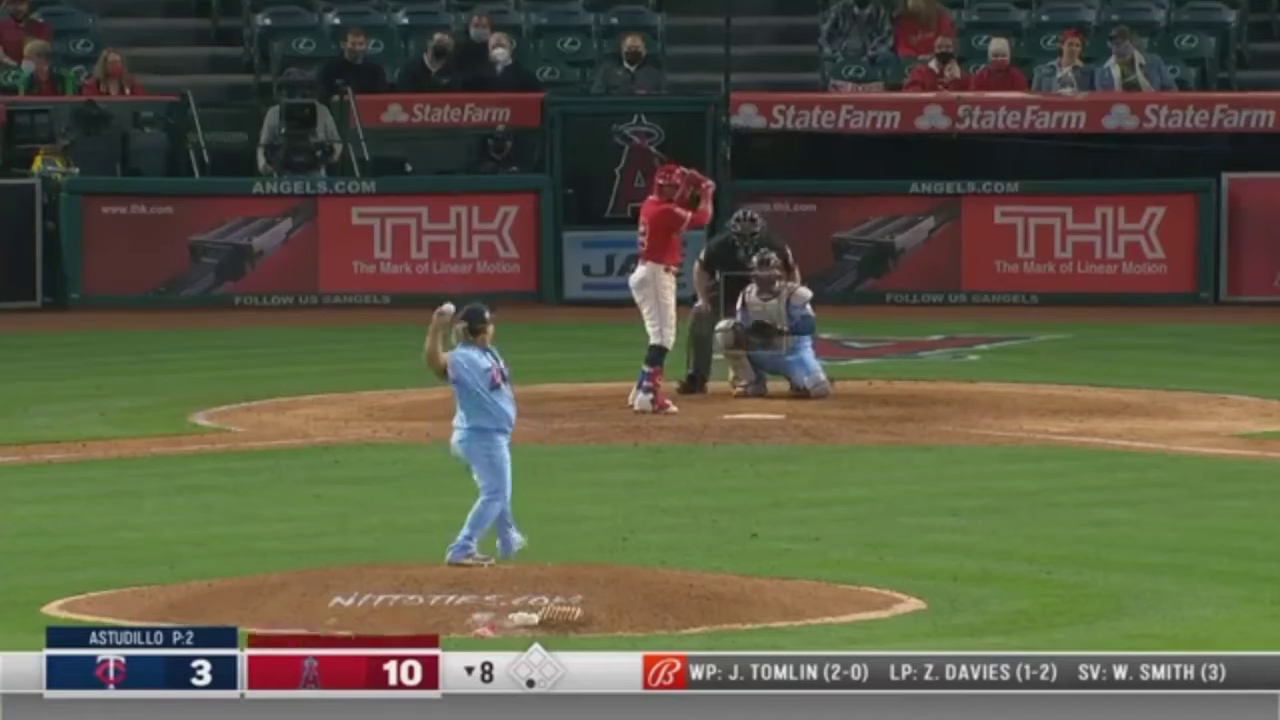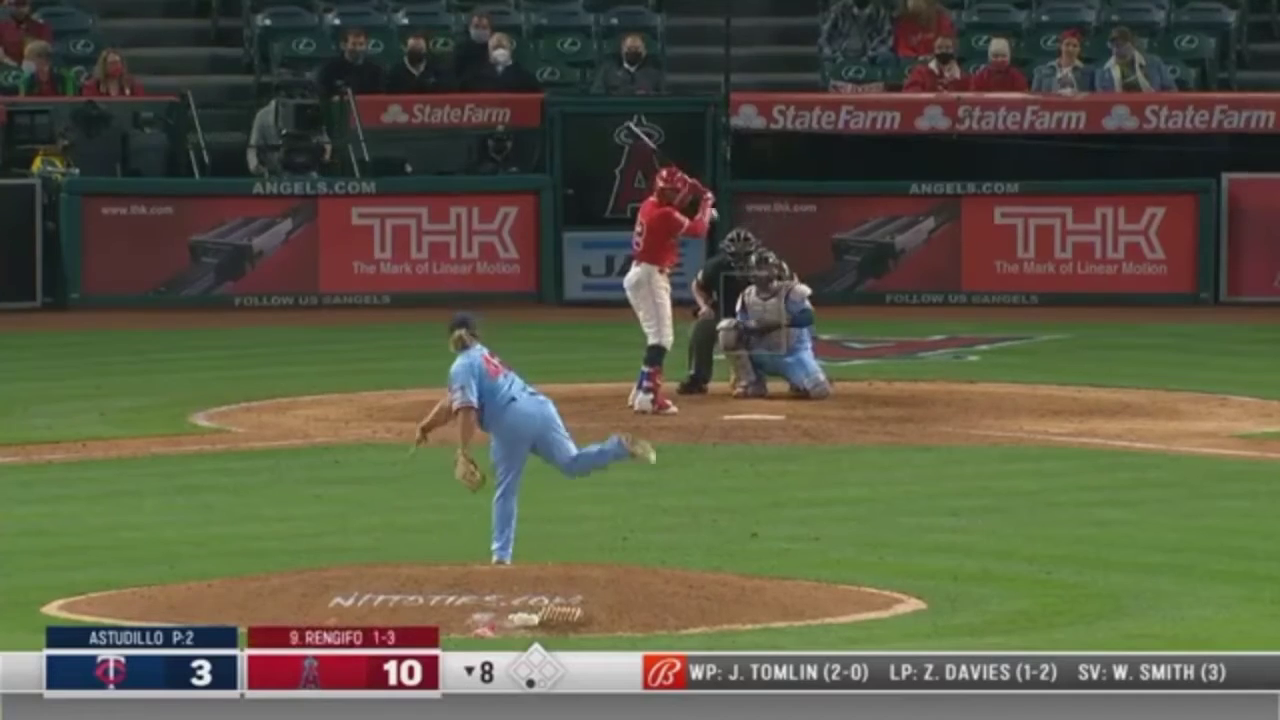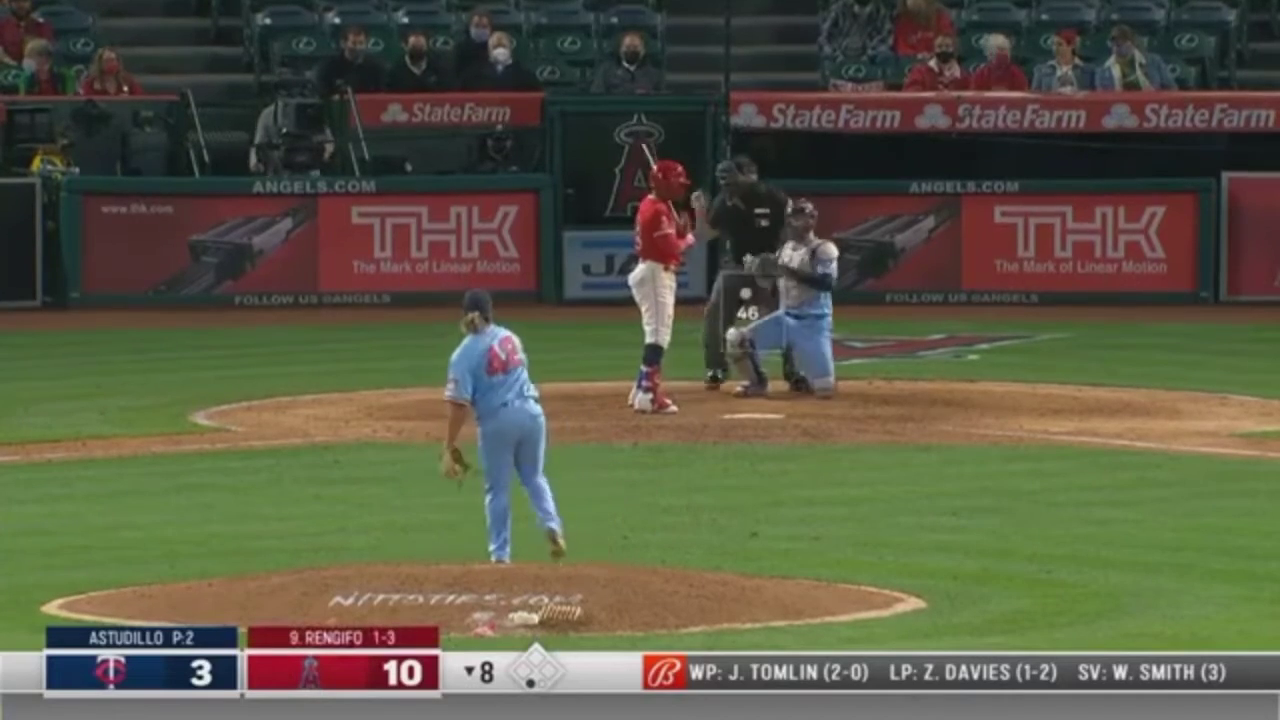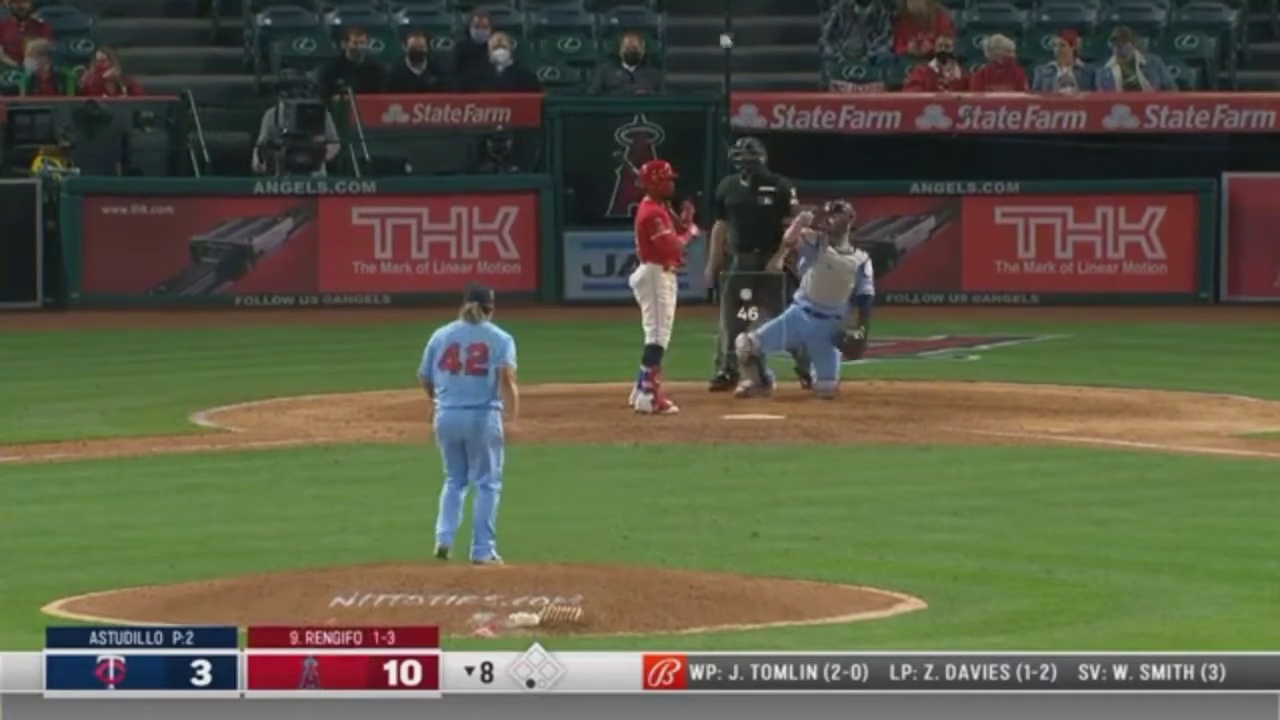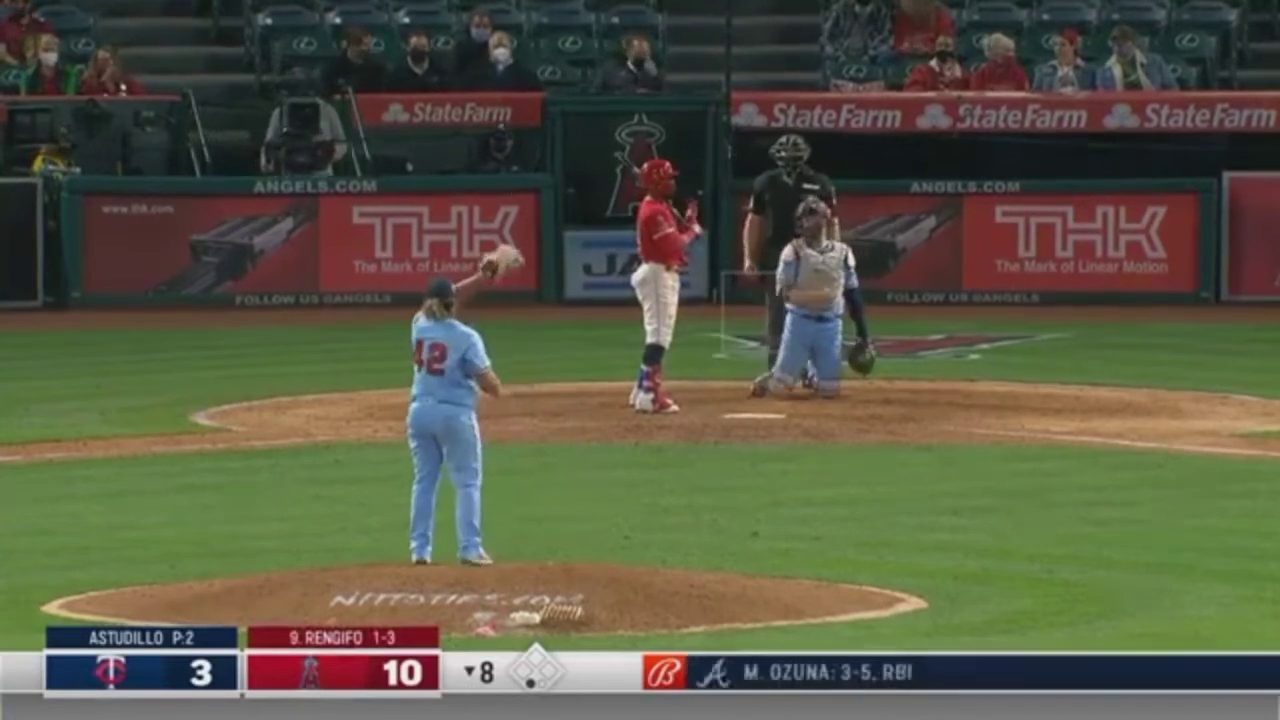
dt=1s
person 1, frame 1
left shoulder: (488, 352)
right shoulder: (462, 359)
right elbow: (434, 361)
right wrist: (437, 327)
left hip: (478, 437)
right hip: (484, 438)
left knee: (494, 492)
right knee: (495, 494)
left ankle: (508, 543)
right ankle: (460, 551)
person 1, frame 2
left shoulder: (461, 367)
right shoulder: (484, 354)
left elbow: (466, 410)
right elbow: (453, 402)
left wrist: (463, 450)
right wrist: (425, 427)
left hip: (510, 423)
right hip: (540, 409)
left knee: (506, 492)
right knee: (574, 462)
left ankle: (501, 555)
right ankle: (622, 447)
person 1, frame 3
left shoulder: (463, 354)
right shoulder: (507, 336)
left elbow: (459, 405)
left wrist: (449, 446)
left hip: (495, 422)
right hip: (530, 413)
left knee: (498, 489)
right knee: (534, 477)
left ankle: (500, 553)
right ankle: (550, 524)
person 1, frame 4
left shoulder: (440, 335)
right shoulder: (500, 339)
left elbow: (425, 380)
right elbow: (507, 381)
right wrist: (512, 420)
left hip: (446, 417)
right hip: (482, 418)
left knee: (455, 479)
right knee: (487, 483)
left ankle: (444, 538)
right ankle: (482, 550)
person 1, frame 5
left shoulder: (419, 325)
right shoulder: (466, 336)
left elbow: (442, 303)
right elbow: (486, 380)
left wrist: (479, 278)
right wrist: (498, 389)
left hip: (420, 412)
right hip: (454, 415)
left knee: (424, 481)
right knee: (466, 482)
left ankle: (419, 549)
right ankle: (469, 548)
person 2, frame 1
left shoulder: (651, 204)
right shoulder: (665, 211)
left elbow: (678, 206)
right elbow: (701, 219)
left wrist: (689, 186)
right wrist: (707, 191)
left hip: (650, 274)
right hip: (656, 276)
left knee: (660, 335)
right knee: (663, 336)
left ankle: (642, 390)
right ankle: (648, 396)
person 2, frame 2
left shoulder: (650, 205)
right shoulder: (663, 214)
left elbow: (673, 209)
right elbow: (698, 229)
left wrist: (690, 193)
right wrist: (706, 201)
left hip: (643, 274)
right hip: (650, 277)
left knee: (657, 336)
right knee: (661, 337)
left ankle: (641, 391)
right ankle: (648, 396)
person 2, frame 3
left shoulder: (653, 204)
right shoulder: (658, 210)
left elbow: (674, 234)
right elbow: (672, 247)
left wrist: (688, 223)
right wrist: (689, 238)
left hip: (655, 272)
right hip: (655, 274)
left knee: (657, 334)
right knee: (659, 335)
left ankle: (642, 390)
right ankle: (647, 396)
person 2, frame 4
left shoulder: (660, 207)
right shoulder: (652, 212)
left elbow: (675, 233)
right elbow: (672, 247)
left wrist: (685, 219)
right wrist: (692, 231)
left hip: (662, 275)
right hip: (656, 275)
left knee: (657, 335)
right knee: (658, 335)
left ankle: (643, 390)
right ankle: (648, 397)
person 2, frame 5
left shoulder: (661, 206)
right shoulder: (653, 211)
left elbow: (678, 232)
right elbow: (675, 245)
left wrist: (688, 219)
right wrist: (694, 229)
left hip: (664, 274)
right hip: (658, 275)
left knee: (658, 334)
right knee: (659, 335)
left ankle: (643, 390)
right ankle: (648, 396)
person 3, frame 1
left shoulder: (773, 246)
right shoulder: (718, 245)
left elbow: (793, 270)
right elbow: (700, 268)
right wrist: (702, 299)
right hip: (726, 294)
right knee: (699, 317)
right ankle: (696, 377)
person 3, frame 2
right shoulder: (717, 266)
right elbow: (697, 286)
right wrist: (704, 306)
right hip: (724, 309)
right knee: (701, 330)
right ankle: (697, 378)
person 3, frame 3
left shoulder: (775, 200)
right shoulder: (723, 201)
right elbow: (710, 232)
right hip: (733, 267)
right knee: (714, 316)
left ankle: (794, 373)
right ankle: (716, 370)
person 3, frame 4
left shoulder: (780, 186)
right shoulder: (727, 187)
right elbow: (721, 227)
right wrist: (712, 264)
left hip: (772, 260)
right hip: (740, 261)
right knee: (731, 317)
left ankle: (806, 369)
right ankle: (727, 371)
person 3, frame 5
left shoulder: (821, 184)
right shoulder: (765, 183)
left elbow: (831, 223)
right elbow: (754, 221)
right wrist: (749, 257)
right hip: (777, 258)
right knee: (777, 315)
person 4, frame 1
left shoulder: (793, 294)
right shoulder: (747, 296)
left elbow: (808, 325)
right elbow: (740, 331)
left wrist: (779, 329)
right wrist: (750, 331)
left hip: (793, 354)
right hip: (761, 354)
left knee: (819, 389)
right knee: (725, 328)
left ankle: (796, 378)
right ankle: (753, 382)
person 4, frame 2
left shoulder: (792, 291)
right shoulder: (747, 296)
left elbow: (808, 318)
right elbow: (741, 333)
left wrist: (778, 323)
left hip: (794, 354)
right hip: (762, 355)
left knee: (820, 390)
right knee: (727, 327)
left ankle: (798, 380)
right ankle: (752, 382)
person 4, frame 3
left shoulder: (824, 249)
right shoulder: (787, 248)
left elbow: (827, 283)
left wrist: (790, 270)
right wrist: (768, 268)
left hip: (814, 323)
right hip: (785, 317)
left knee: (824, 388)
right knee: (735, 338)
left ankle: (806, 376)
right ankle: (756, 382)
person 4, frame 4
left shoulder: (861, 261)
right shoulder: (815, 242)
left elbow: (865, 300)
right elbow: (789, 242)
left wrist: (862, 328)
right wrist: (798, 223)
left hip: (829, 325)
right hip: (799, 314)
left knee: (827, 390)
right knee: (746, 344)
left ankle: (818, 375)
right ankle: (761, 382)
person 4, frame 5
left shoulder: (842, 252)
right shoulder: (793, 251)
left elbow: (852, 294)
right elbow: (785, 292)
left wrist: (862, 334)
right wrist: (817, 295)
left hip: (830, 325)
right hip: (799, 322)
left knee: (829, 389)
right knee: (781, 385)
left ankle: (815, 372)
right ankle: (773, 375)
